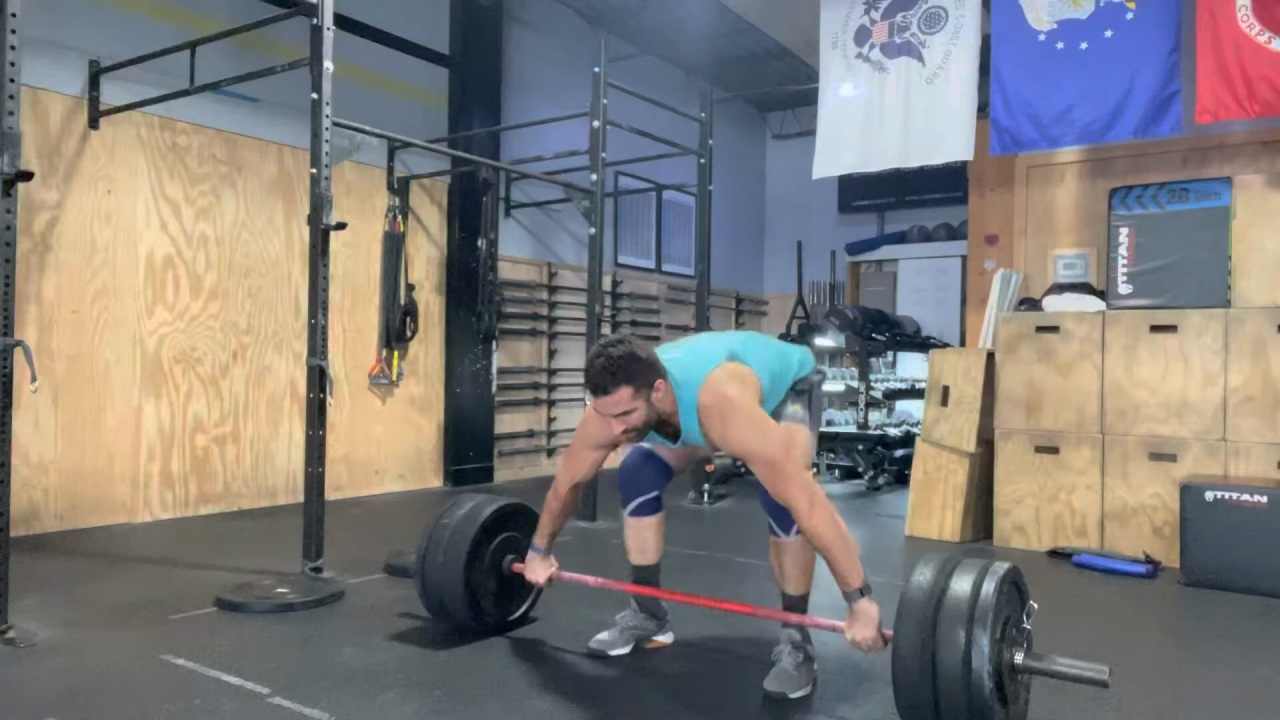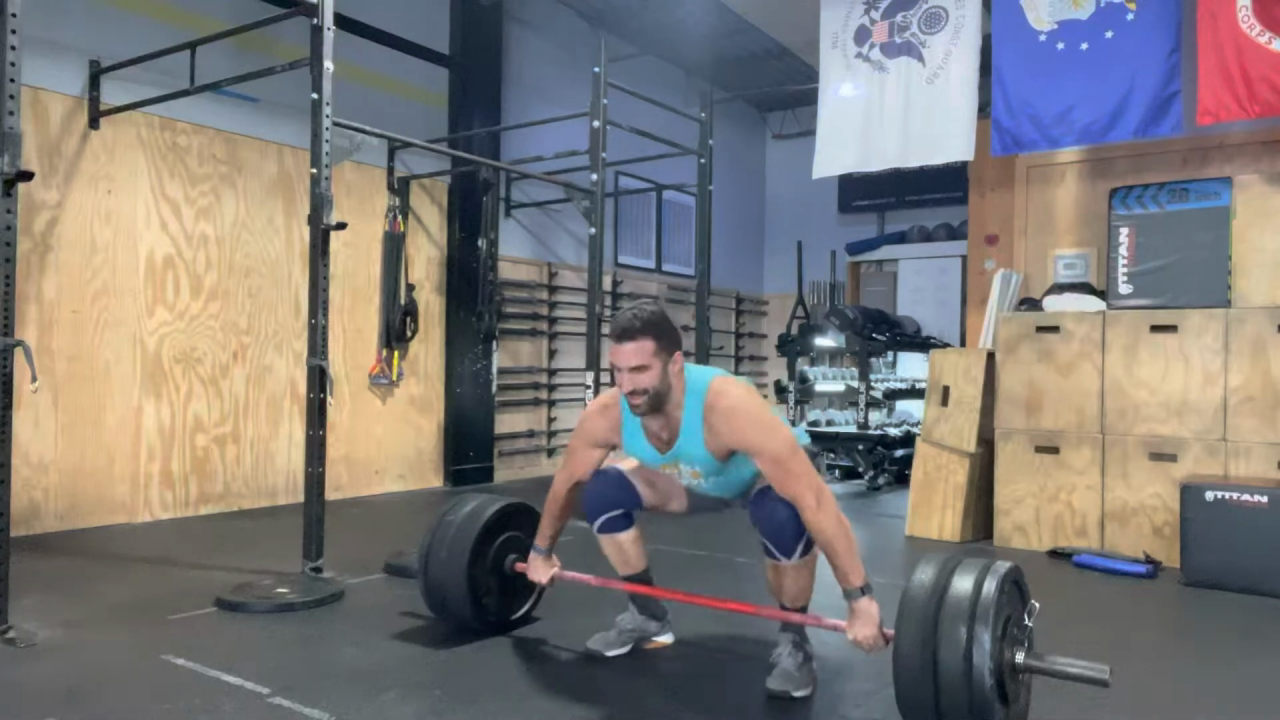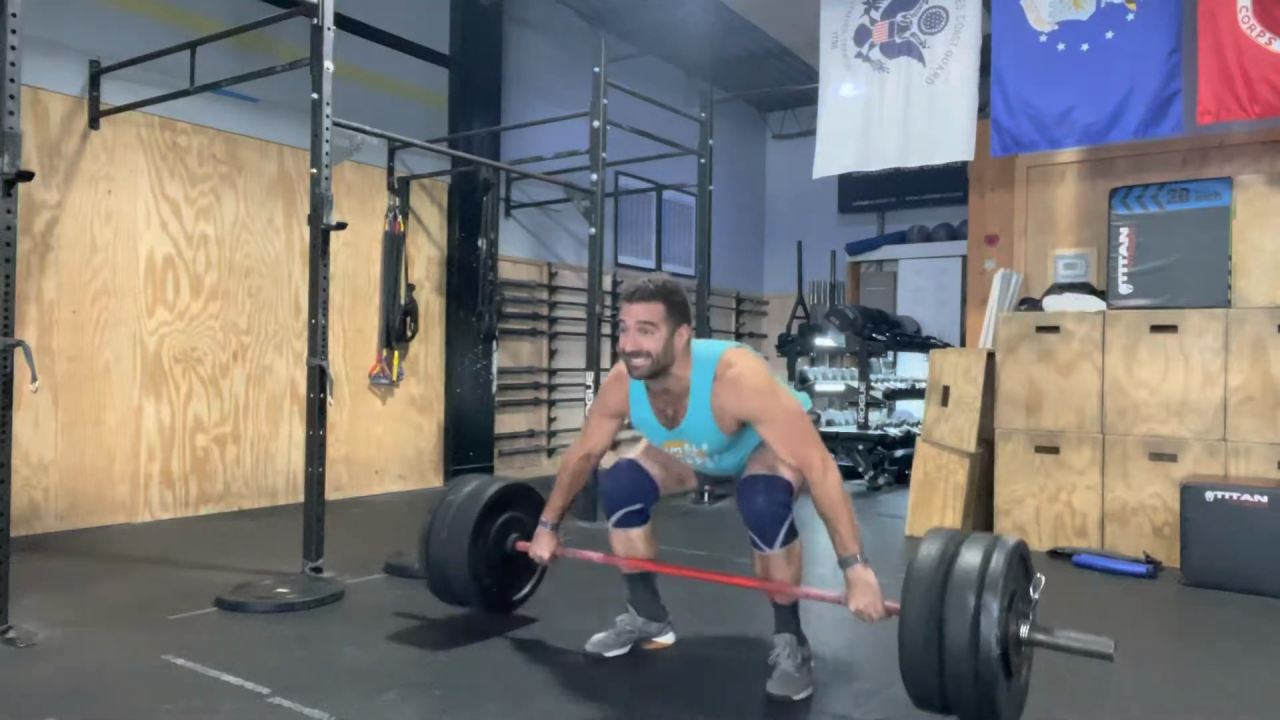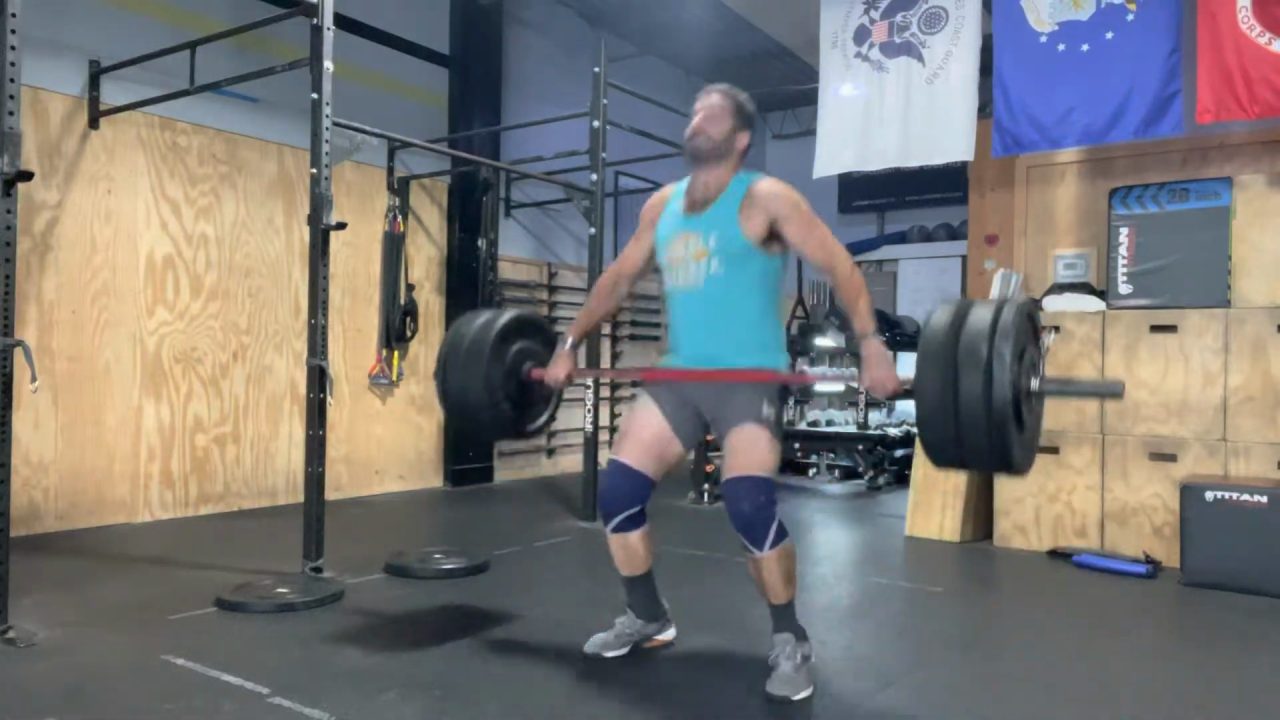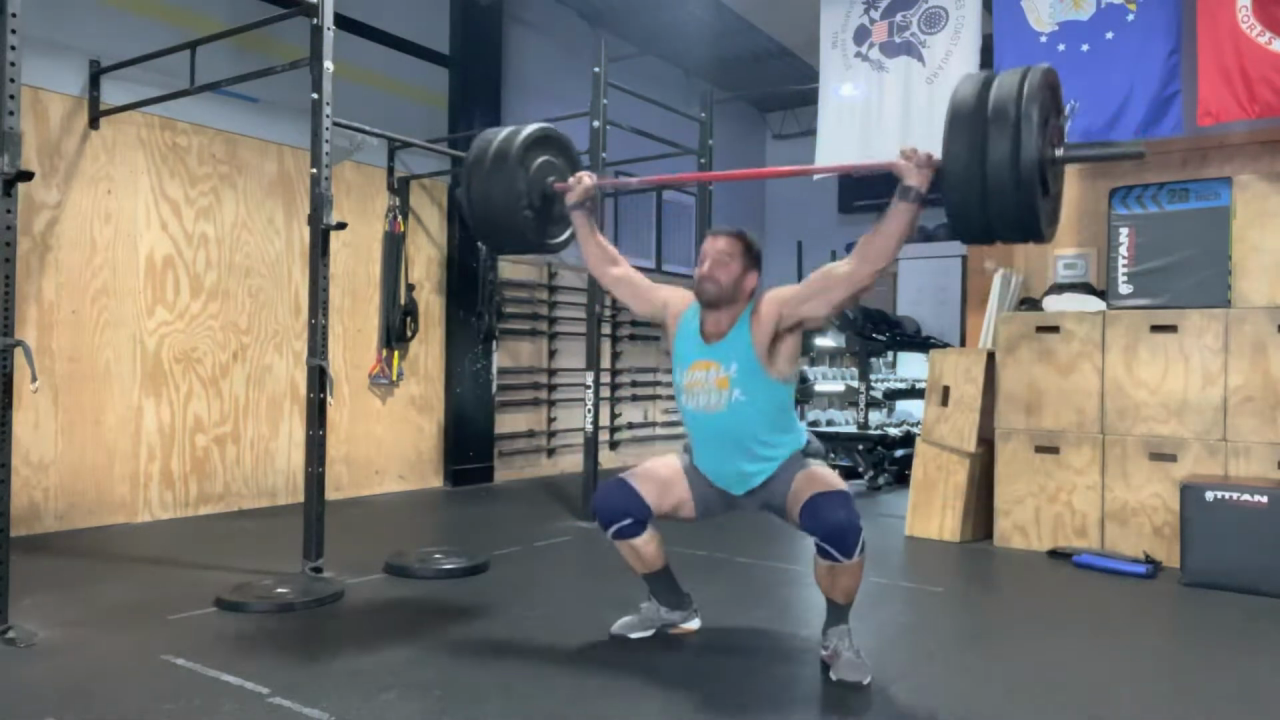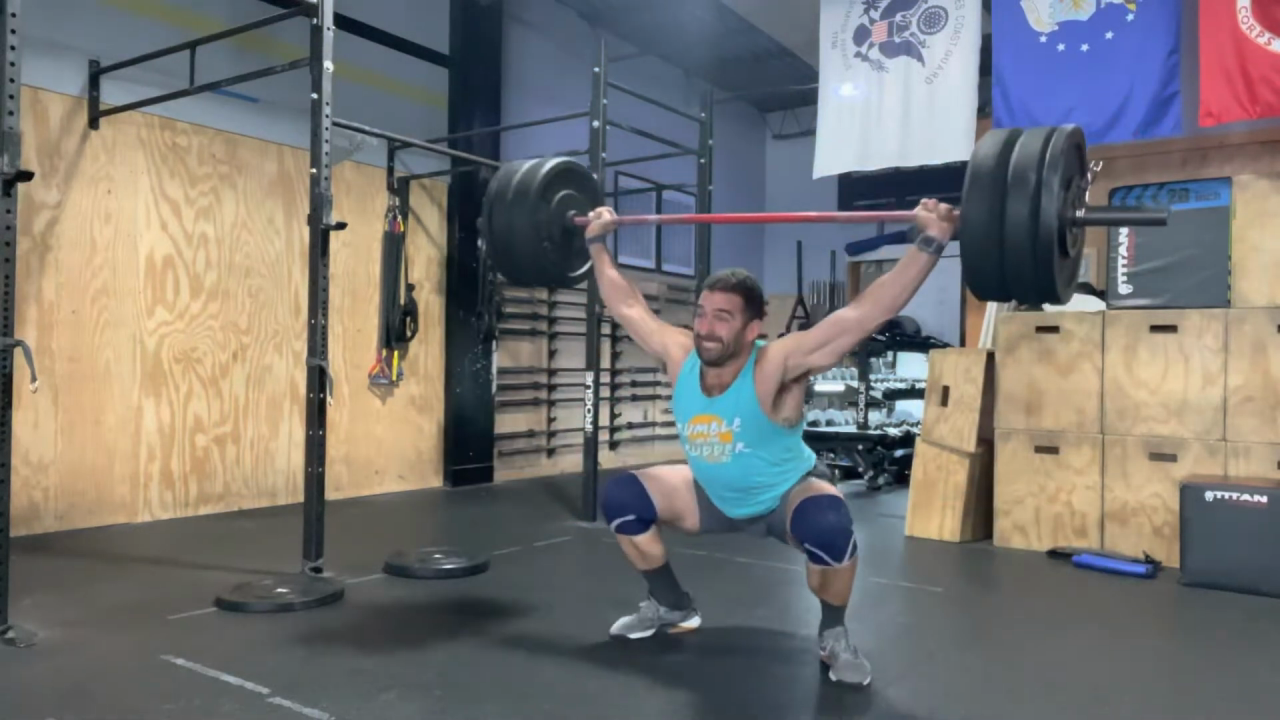
dt=0.5s
person 1, frame 1
left shoulder: (721, 403)
right shoulder: (612, 406)
left elbow: (807, 502)
right elbow: (569, 480)
left wrist: (860, 602)
right wrist: (540, 550)
left hip: (787, 384)
left knee: (782, 497)
right knee: (638, 477)
left ankle: (795, 640)
right ankle: (647, 615)
person 1, frame 2
left shoulder: (727, 407)
right shoulder: (609, 413)
left elbow: (813, 499)
right elbow: (567, 481)
left wrist: (859, 600)
right wrist: (542, 551)
left hip: (764, 473)
right hip: (692, 479)
left knee: (784, 518)
right knee: (600, 495)
left ankle: (793, 640)
right ankle: (647, 617)
person 1, frame 3
left shoulder: (735, 378)
right shoulder: (621, 384)
left elbow: (818, 467)
right elbow: (583, 453)
left wrist: (856, 569)
right wrist: (547, 525)
left hip: (771, 440)
right hip: (698, 453)
left knee: (763, 505)
right knee: (619, 487)
left ankle: (789, 643)
right ankle: (647, 617)
person 1, frame 4
left shoulder: (764, 197)
right shoulder: (663, 203)
left elbow: (840, 266)
right elbow: (616, 279)
left wrist: (871, 346)
right wrist: (569, 345)
left hip: (751, 375)
right hip: (680, 371)
left knee: (749, 505)
right knee: (617, 490)
left ankle: (789, 640)
right ankle: (647, 618)
person 1, frame 5
left shoulder: (772, 317)
right shoulder: (679, 311)
left elbow: (862, 266)
right elbow: (615, 273)
left wrist: (911, 189)
right wrist: (580, 208)
left hip: (782, 468)
right hip: (707, 467)
left knee: (837, 522)
right knee: (613, 503)
left ankle: (837, 632)
right ankle: (672, 605)
person 1, frame 6
left shoulder: (775, 367)
right shoulder: (679, 356)
left elbow: (866, 312)
right elbow: (626, 304)
left wrist: (931, 242)
right wrist: (597, 242)
left hip: (787, 492)
right hip: (714, 495)
left knee: (828, 525)
right knee: (620, 495)
left ankle: (834, 635)
right ankle: (671, 605)
